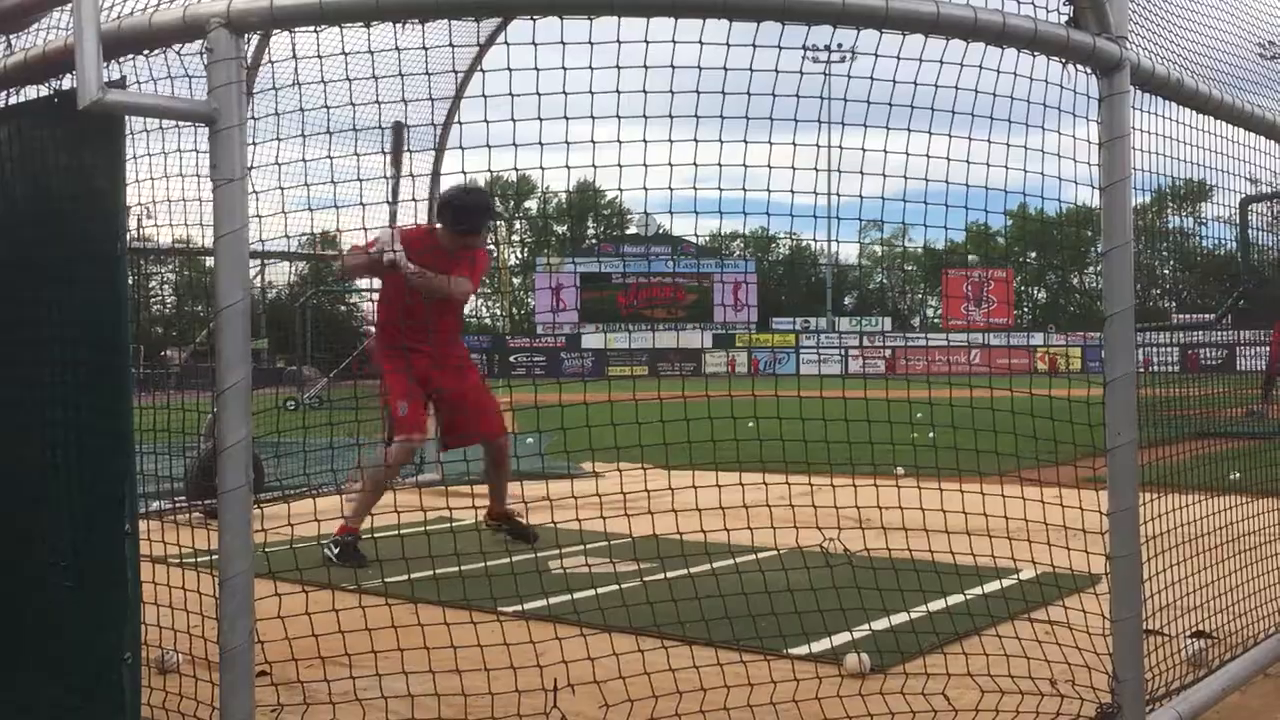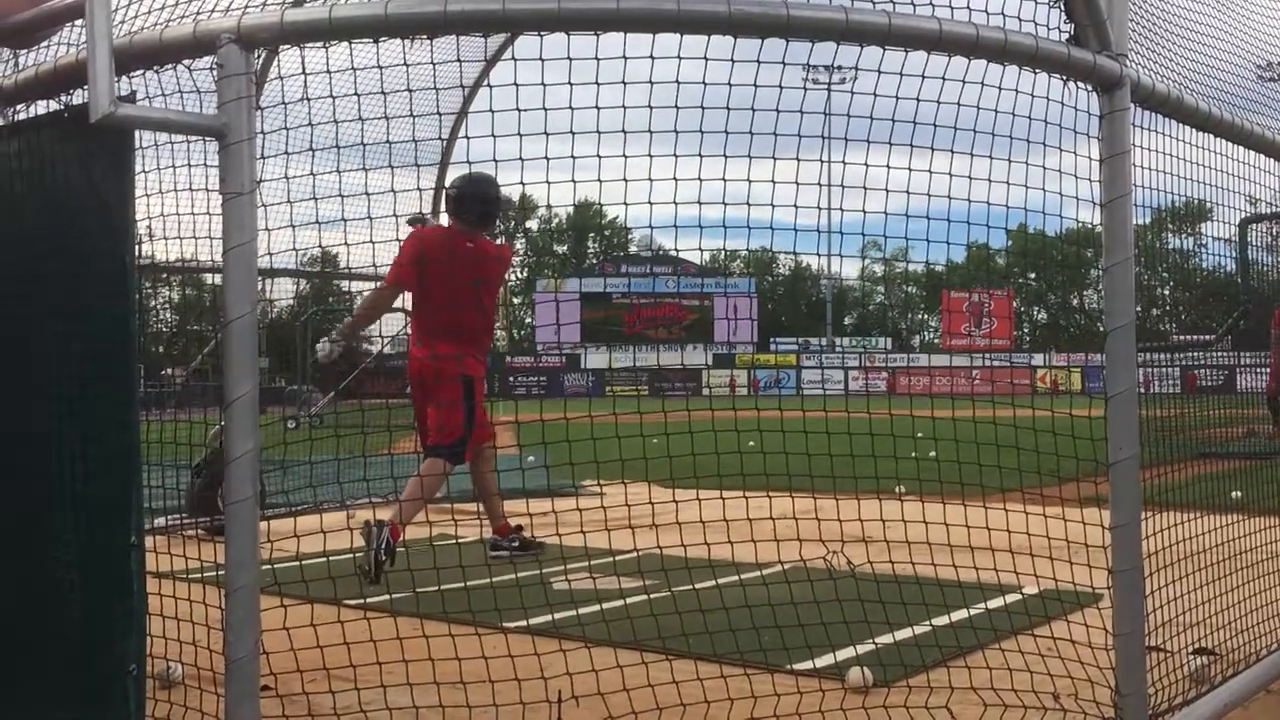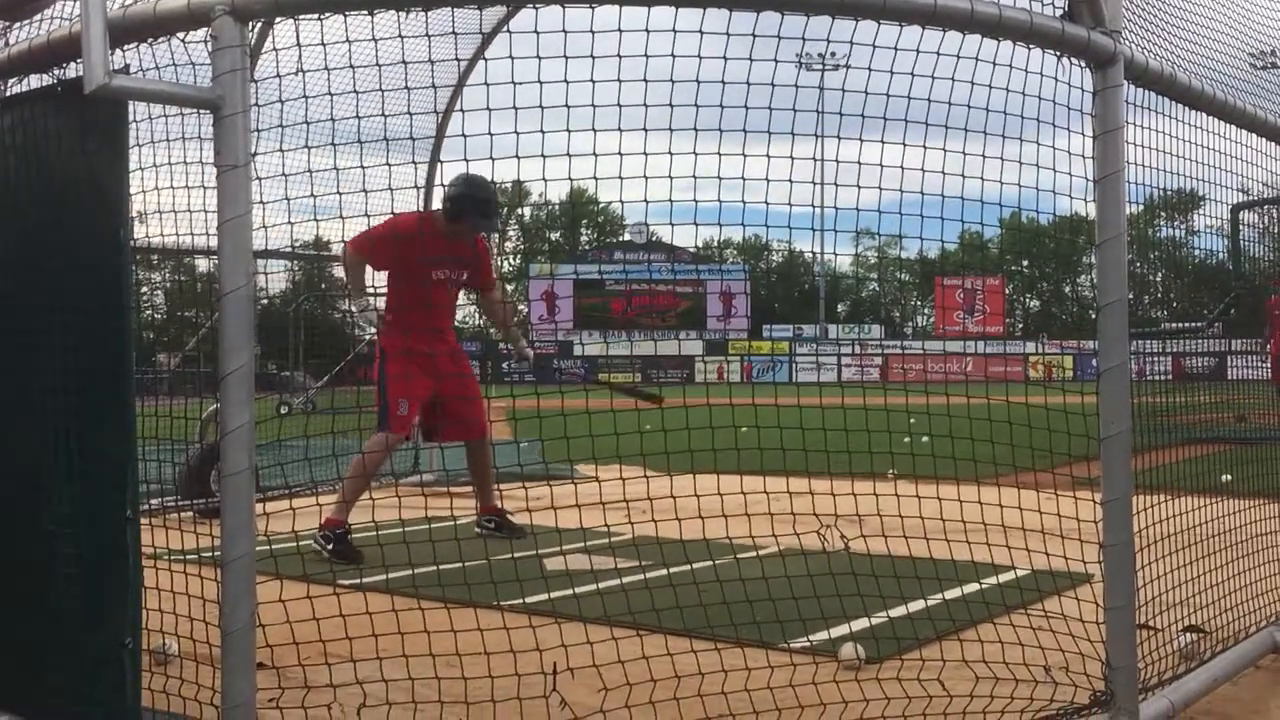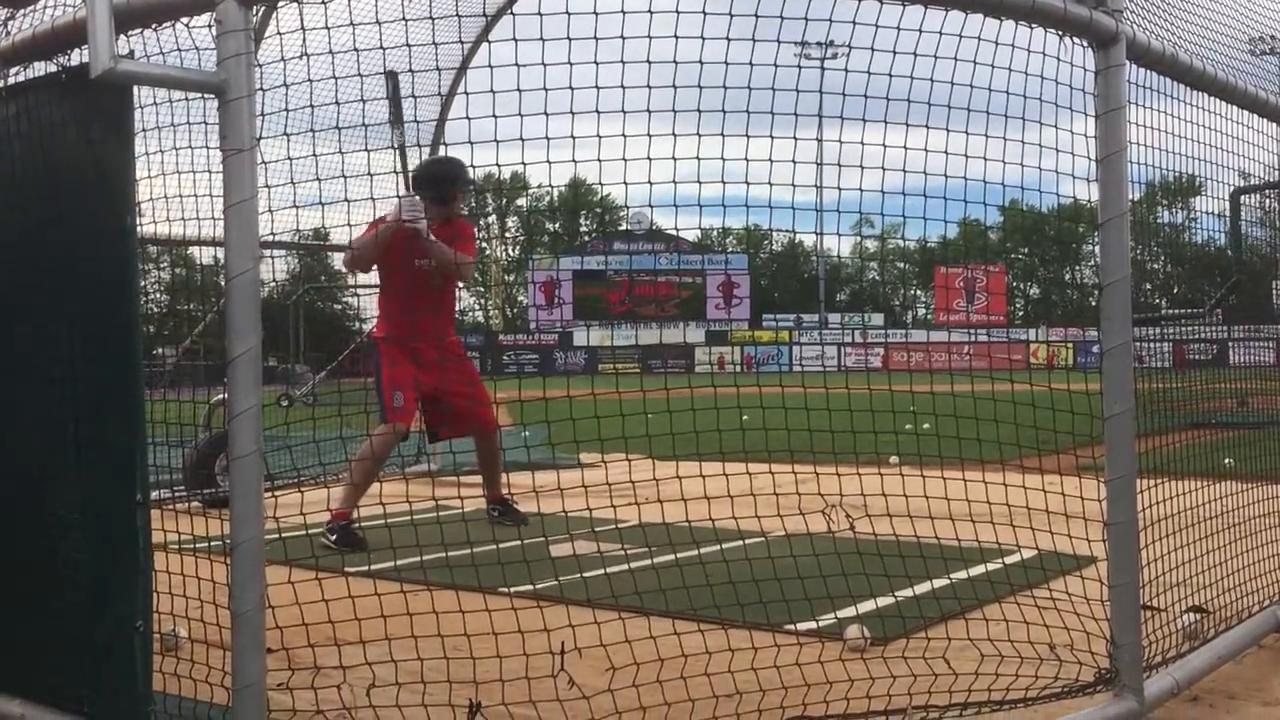
dt=1s
person 1, frame 1
left shoulder: (475, 255)
right shoulder: (405, 240)
left elbow: (456, 290)
right elbow: (348, 265)
left wrist: (405, 268)
right wrist: (377, 258)
left hip: (449, 358)
right hip: (399, 357)
left knee: (496, 436)
right knee: (406, 443)
left ankle: (499, 512)
right ankle: (345, 535)
person 1, frame 2
left shoulder: (423, 242)
right shoulder: (499, 257)
left elbow: (384, 296)
left wrist: (338, 338)
left hip: (425, 360)
right hip: (462, 365)
left knee: (480, 442)
right knee: (444, 455)
left ankle: (502, 533)
right ankle: (389, 530)
person 1, frame 3
left shoulder: (474, 245)
right shoulder: (406, 229)
left elbow: (490, 299)
right elbow: (353, 249)
left wrist: (517, 342)
right wrist: (361, 303)
left hip: (444, 346)
right hip: (400, 346)
left knee: (477, 430)
right knee: (391, 434)
left ankle: (489, 514)
right ankle: (332, 526)
person 1, frame 4
left shoulder: (461, 229)
right shoulder: (391, 224)
left elbow: (464, 271)
right elbow: (352, 262)
left wrist: (426, 237)
right wrist: (391, 224)
left hip: (443, 344)
right hip: (398, 344)
left knee: (485, 422)
right knee: (394, 427)
left ankle: (496, 501)
right ankle: (339, 520)
